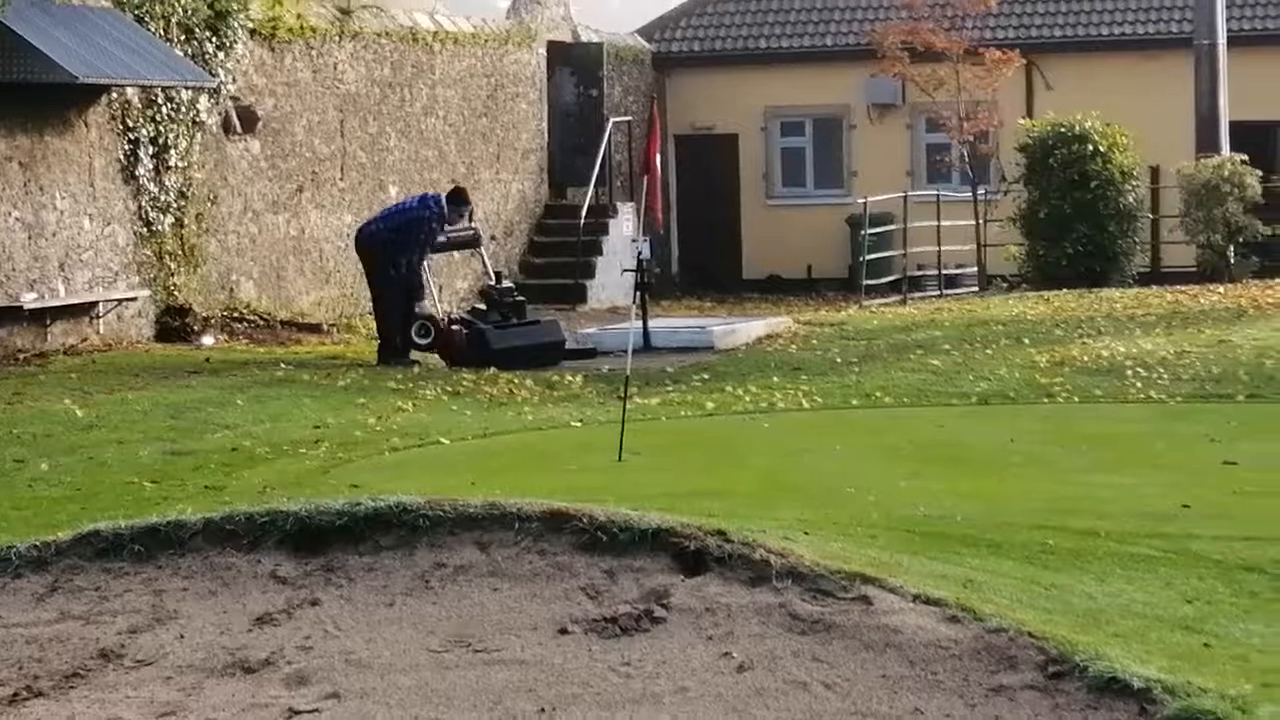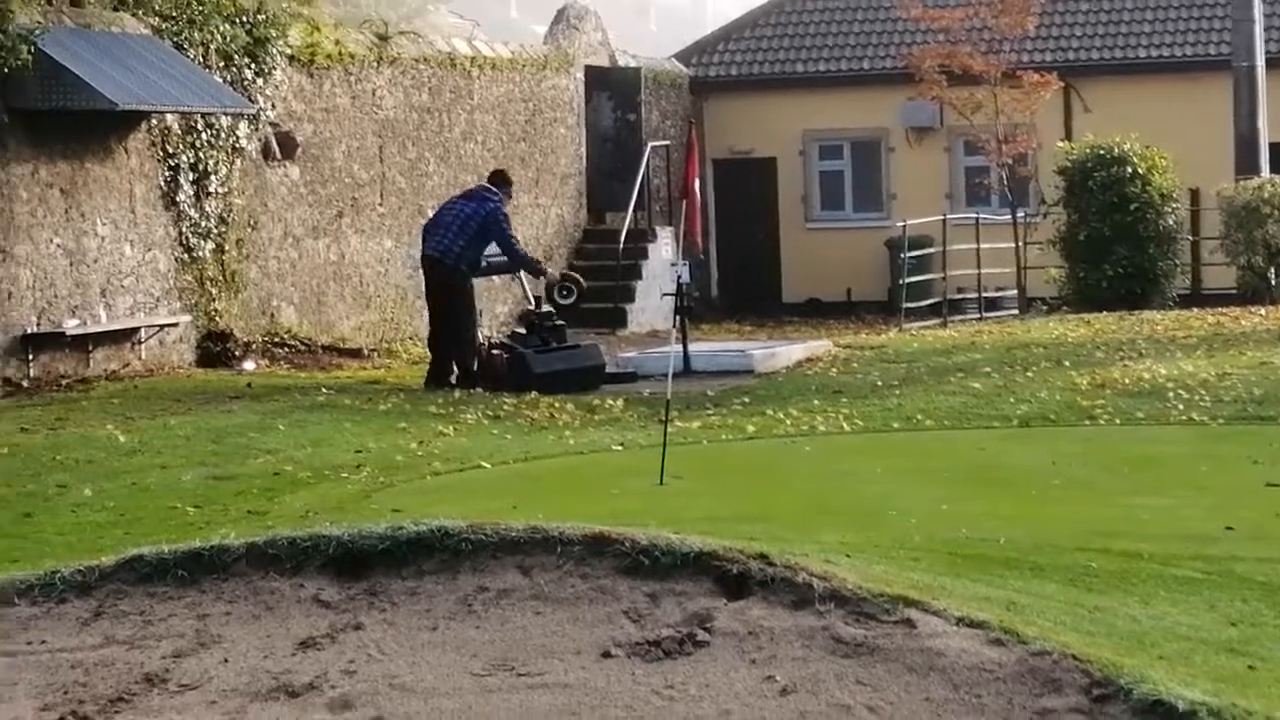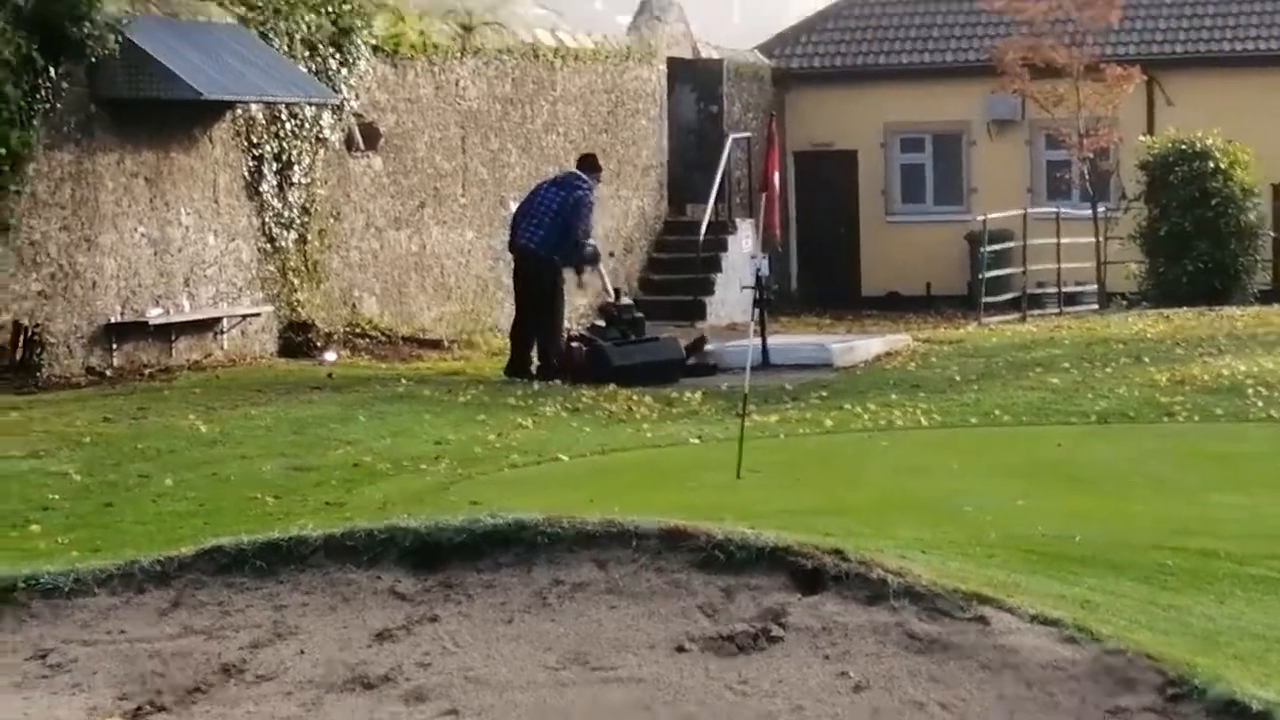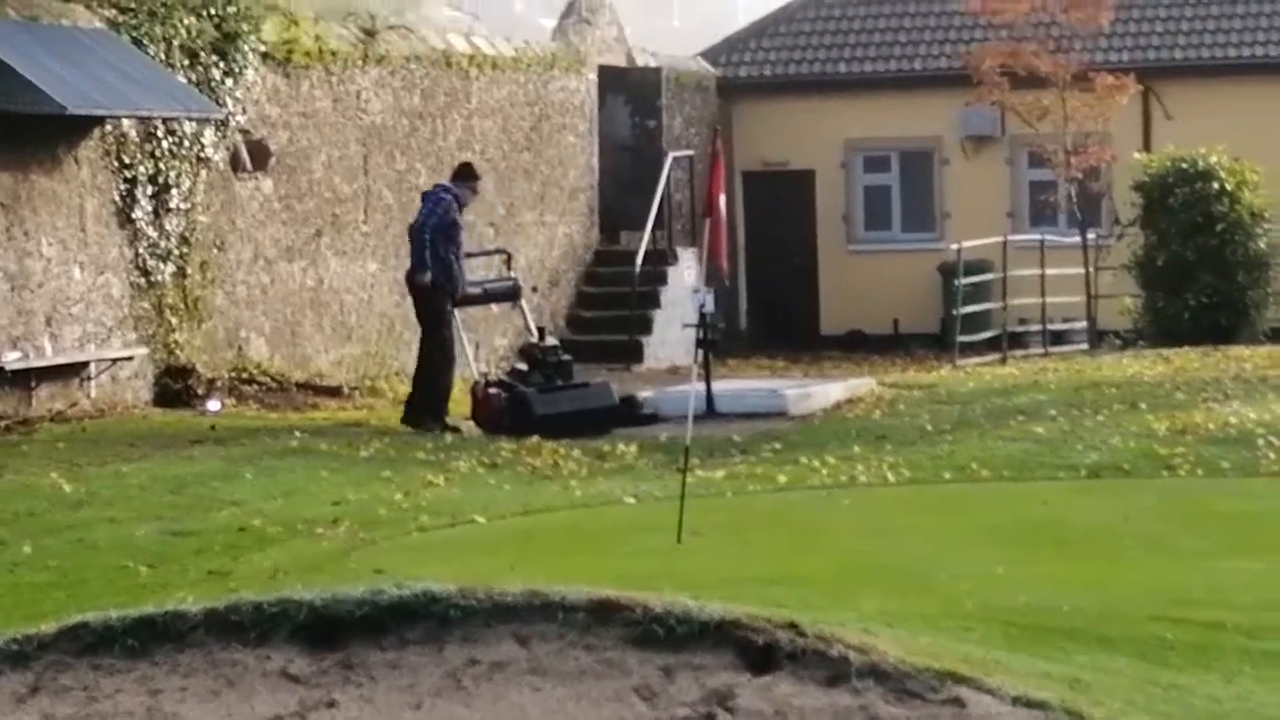
dt=0.7s
person 1, frame 1
left shoulder: (433, 206)
right shoulder: (428, 218)
right elbow: (413, 261)
right wrist: (420, 299)
left hip: (384, 245)
right hip: (373, 244)
left knee: (405, 297)
right knee: (390, 298)
left ankle: (400, 352)
right ankle: (390, 354)
person 1, frame 2
left shoulder: (459, 200)
right shoulder: (494, 211)
left elbow: (429, 227)
right elbow: (512, 249)
right wrist: (541, 271)
left hip: (431, 262)
right hip: (453, 270)
left knee: (440, 323)
right knee: (465, 325)
left ankle: (437, 376)
right ankle: (467, 379)
person 1, frame 3
left shoulder: (547, 185)
right shoulder: (583, 196)
left elbow: (519, 215)
right elbow: (578, 237)
left wrist: (515, 246)
right wrist: (580, 269)
left hip: (523, 253)
right hip: (546, 259)
left knee: (525, 313)
right knee: (550, 317)
left ankle: (518, 365)
right ankle: (549, 369)
person 1, frame 4
left shoulder: (448, 205)
right shoulder: (443, 200)
left elbow: (433, 240)
right elbow: (420, 231)
right wrist: (423, 269)
left hip: (440, 287)
right hip: (433, 286)
left knee: (443, 351)
right knee: (437, 347)
left ankle: (434, 415)
right ankle: (417, 409)
